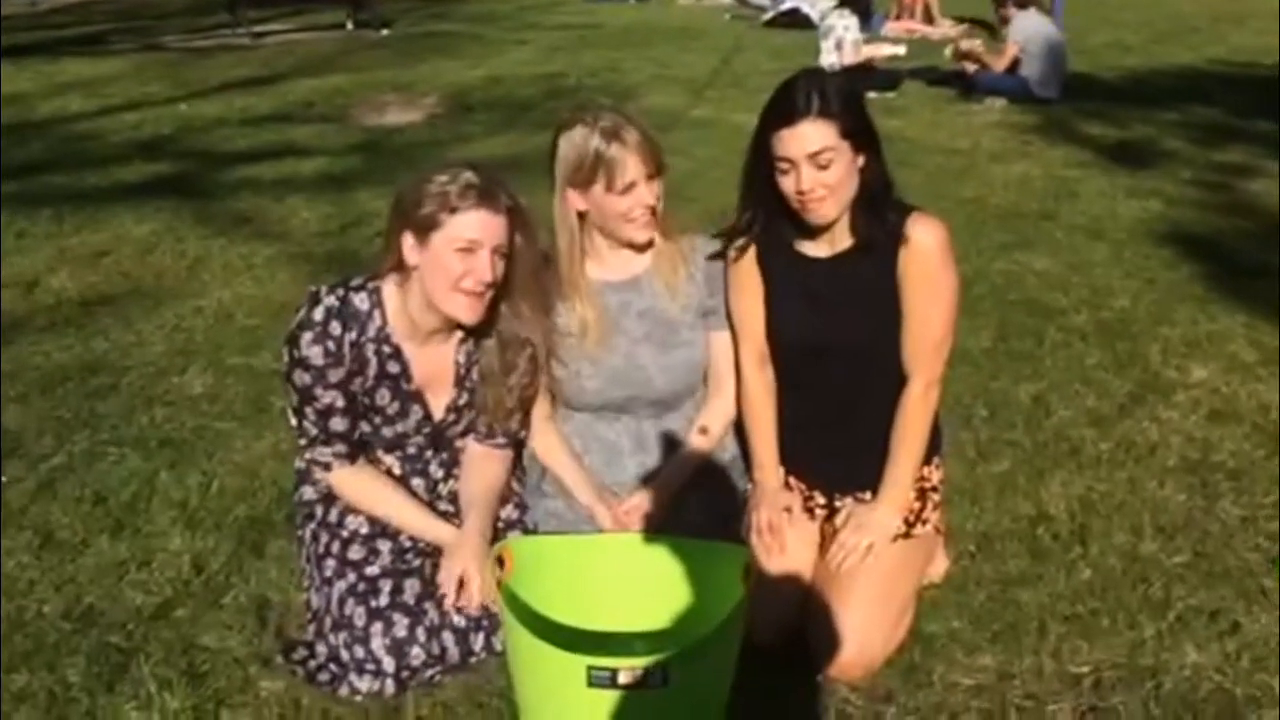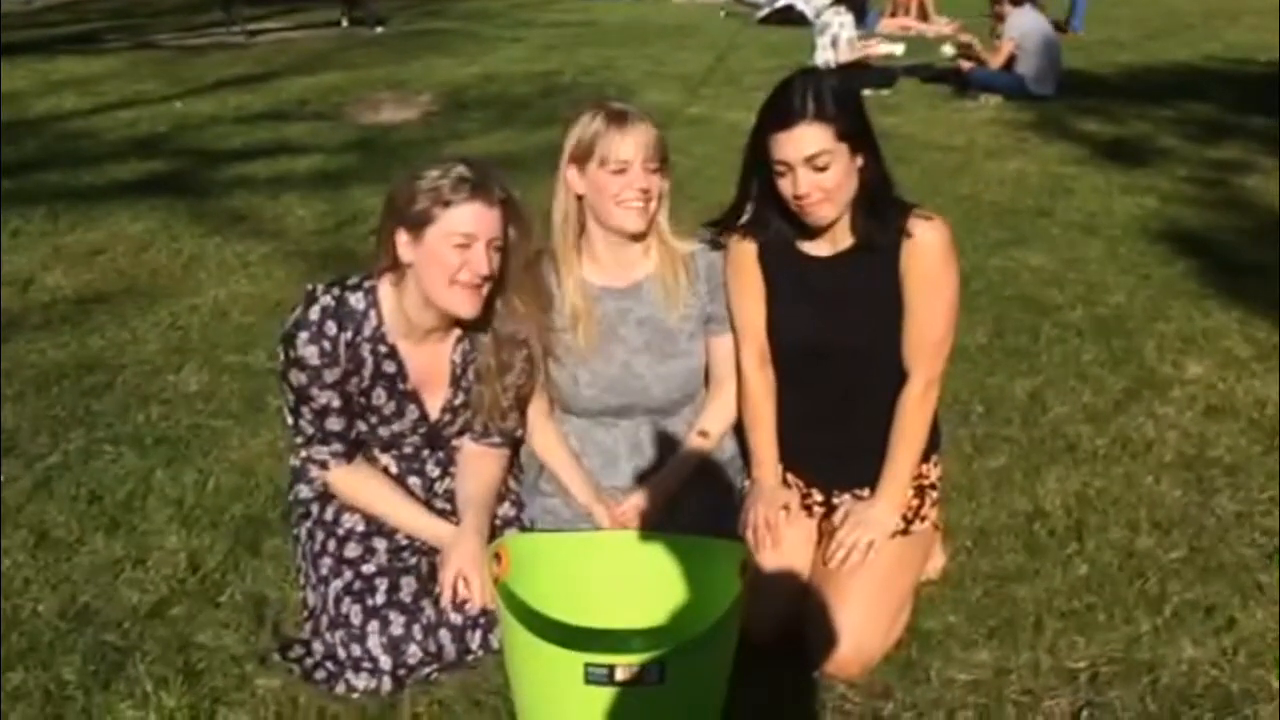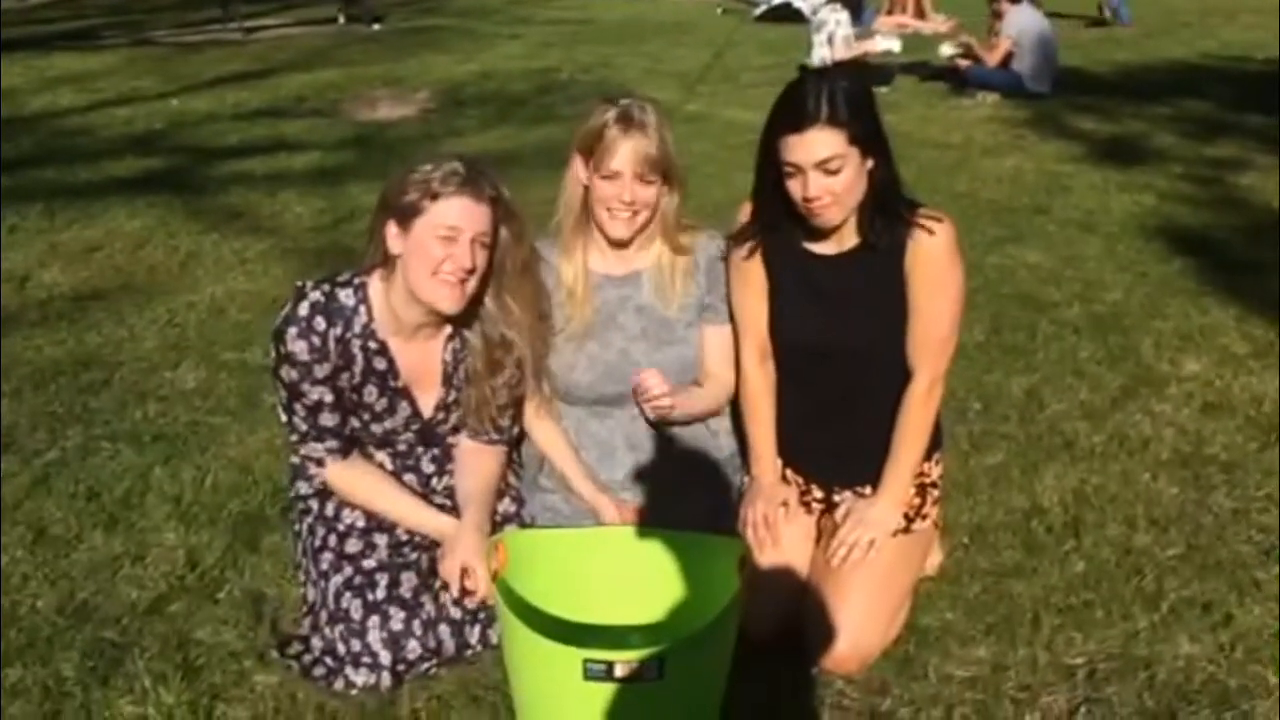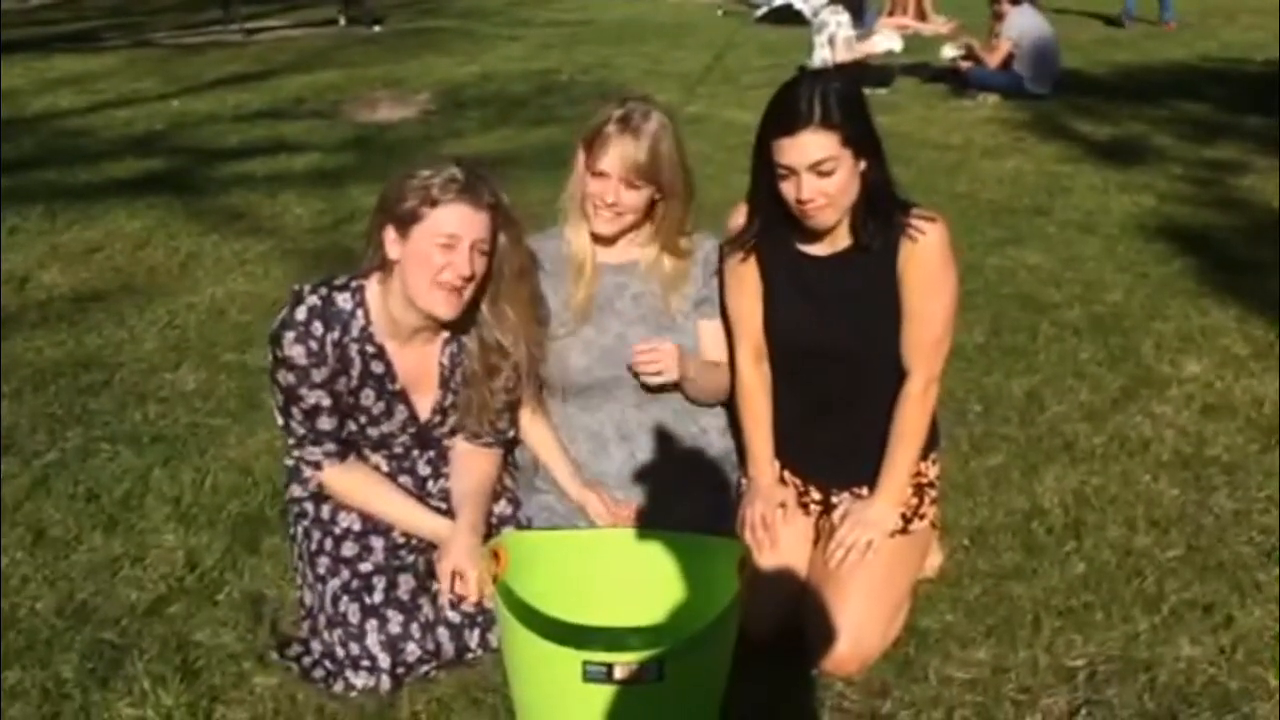
dt=0.4s
person 1, frame 1
left shoulder: (916, 240)
right shoulder: (754, 238)
left elbow: (922, 382)
right elbow: (755, 364)
left wrist: (886, 508)
right wrist: (766, 481)
left hip: (890, 472)
right hip: (795, 470)
left knee: (845, 655)
right knee: (761, 628)
left ankle: (913, 549)
right ankle: (832, 550)
person 1, frame 2
left shoulder: (917, 239)
right shoulder: (753, 233)
left elbow: (922, 379)
right elbow: (755, 361)
left wrist: (886, 505)
right wrist: (765, 480)
left hip: (885, 468)
right hip: (792, 466)
left knee: (842, 653)
right knee: (757, 625)
left ankle: (911, 545)
right ankle: (842, 550)
person 1, frame 3
left shoulder: (923, 240)
right shoulder: (759, 229)
left elbow: (925, 379)
right elbow: (755, 358)
left wrist: (887, 504)
right wrist: (764, 477)
left hip: (889, 466)
right hip: (792, 462)
left knee: (841, 650)
right knee: (754, 622)
left ankle: (908, 542)
right ankle: (821, 543)
person 1, frame 4
left shoulder: (916, 240)
right shoulder: (752, 229)
left elbow: (921, 379)
right elbow: (751, 359)
left wrist: (884, 504)
right wrist: (762, 478)
left hip: (886, 466)
right hip: (789, 463)
left knee: (840, 652)
right knee: (752, 622)
left ankle: (907, 545)
right ankle: (826, 542)
person 2, frame 1
left shoulder: (506, 326)
right shoulder: (332, 325)
left elbow: (490, 443)
right elbow: (338, 466)
left wrist: (475, 535)
right wrist: (448, 539)
left hip: (467, 499)
right hip: (359, 502)
right knee: (388, 650)
person 2, frame 2
left shoulder: (504, 322)
right shoulder: (327, 324)
left elbow: (487, 442)
right elbow: (335, 465)
left wrist: (471, 534)
right wrist: (446, 538)
left hip: (463, 498)
right hip: (355, 503)
right knee: (383, 648)
person 2, frame 3
left shoulder: (494, 322)
right shoulder: (317, 321)
left elbow: (484, 439)
right elbow: (332, 461)
left wrist: (473, 526)
right wrist: (446, 530)
left hip: (461, 495)
right hip: (353, 500)
right knee: (382, 647)
person 2, frame 4
left shoulder: (489, 325)
right shoulder: (314, 324)
left elbow: (479, 440)
right elbow: (327, 464)
left wrist: (468, 530)
right wrist: (442, 533)
left hip: (457, 498)
right hip: (351, 502)
right knee: (379, 652)
person 3, frame 1
left shoulder: (701, 263)
left elbow: (725, 391)
right elbow: (536, 417)
left wrist: (663, 489)
right wrist: (593, 500)
left hip: (694, 498)
person 3, frame 2
left shoulder: (703, 267)
right shoulder: (542, 283)
left elbow: (727, 389)
right elbow: (535, 414)
left wrist: (663, 486)
right wrist: (591, 501)
left hip: (691, 492)
right hip: (573, 500)
person 3, frame 3
left shoulder: (704, 259)
right shoulder: (542, 271)
left elbow: (721, 384)
right elbow: (534, 404)
left wrist: (674, 402)
right wrist: (592, 494)
left hip: (690, 486)
right hip: (574, 491)
person 3, frame 4
left shoulder: (699, 259)
right shoulder: (537, 262)
left elbow: (720, 383)
left wrist: (686, 371)
right wrist: (577, 489)
left hip: (686, 485)
right hip: (569, 493)
